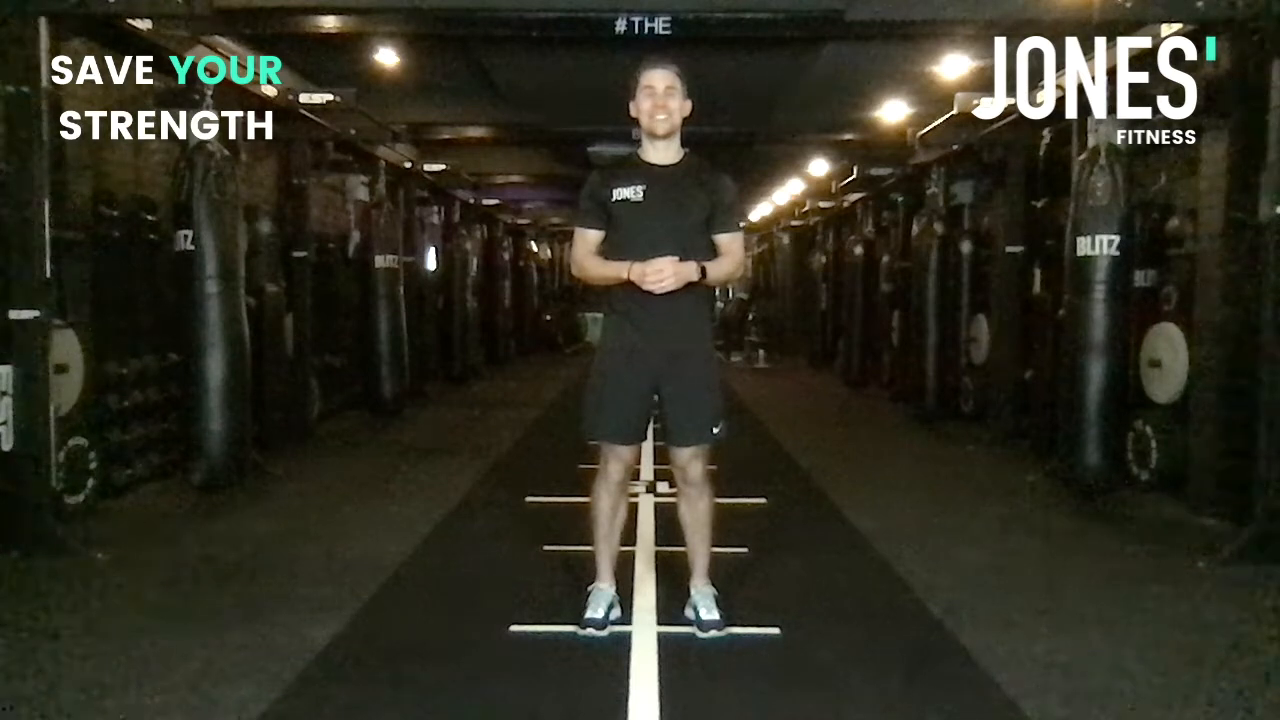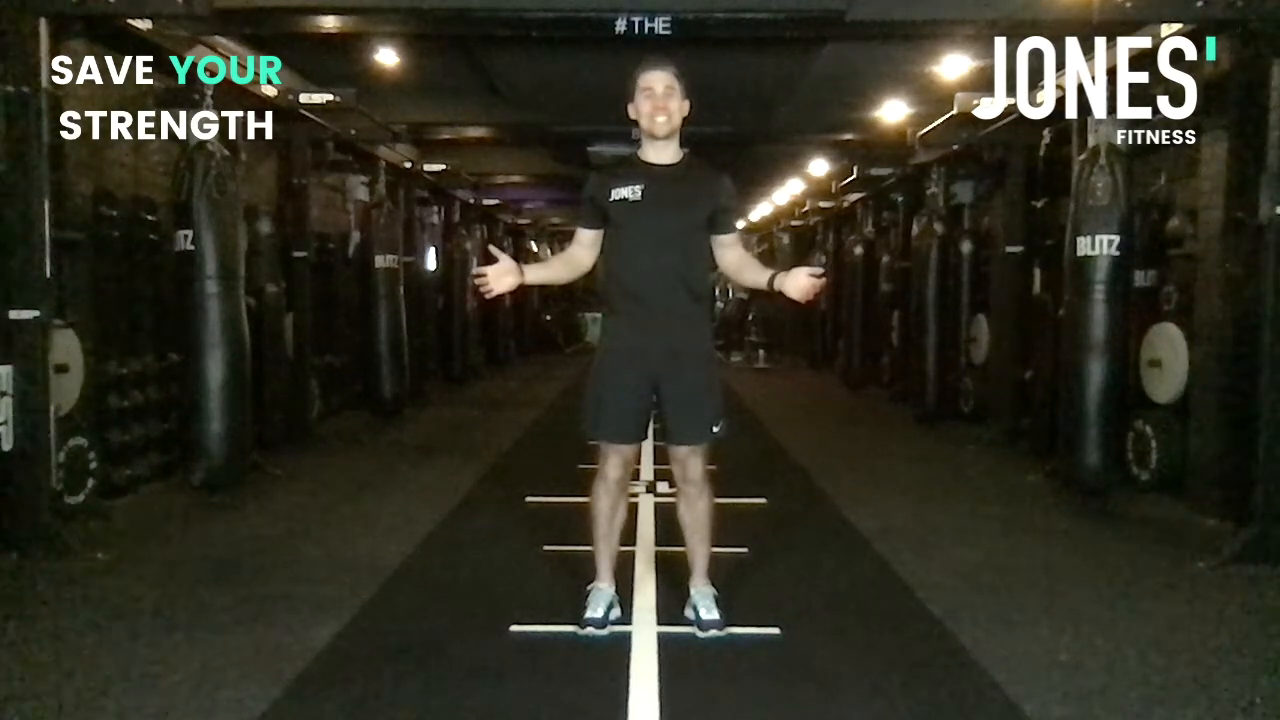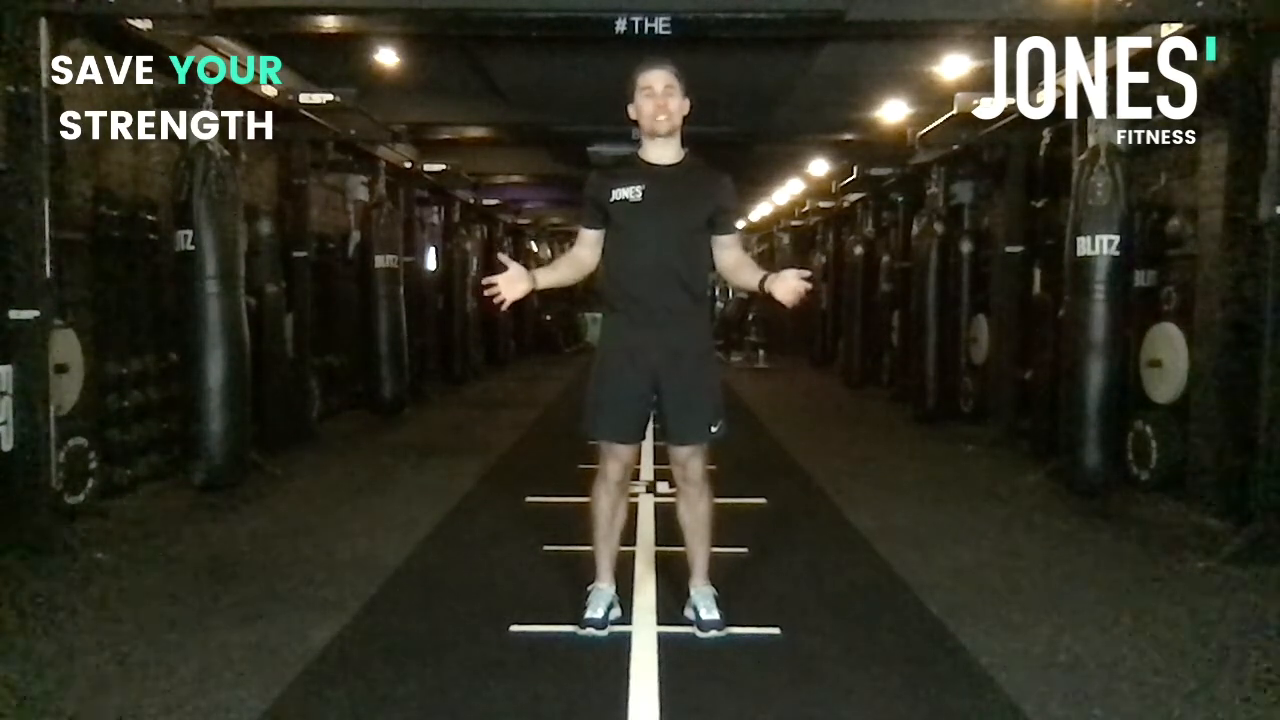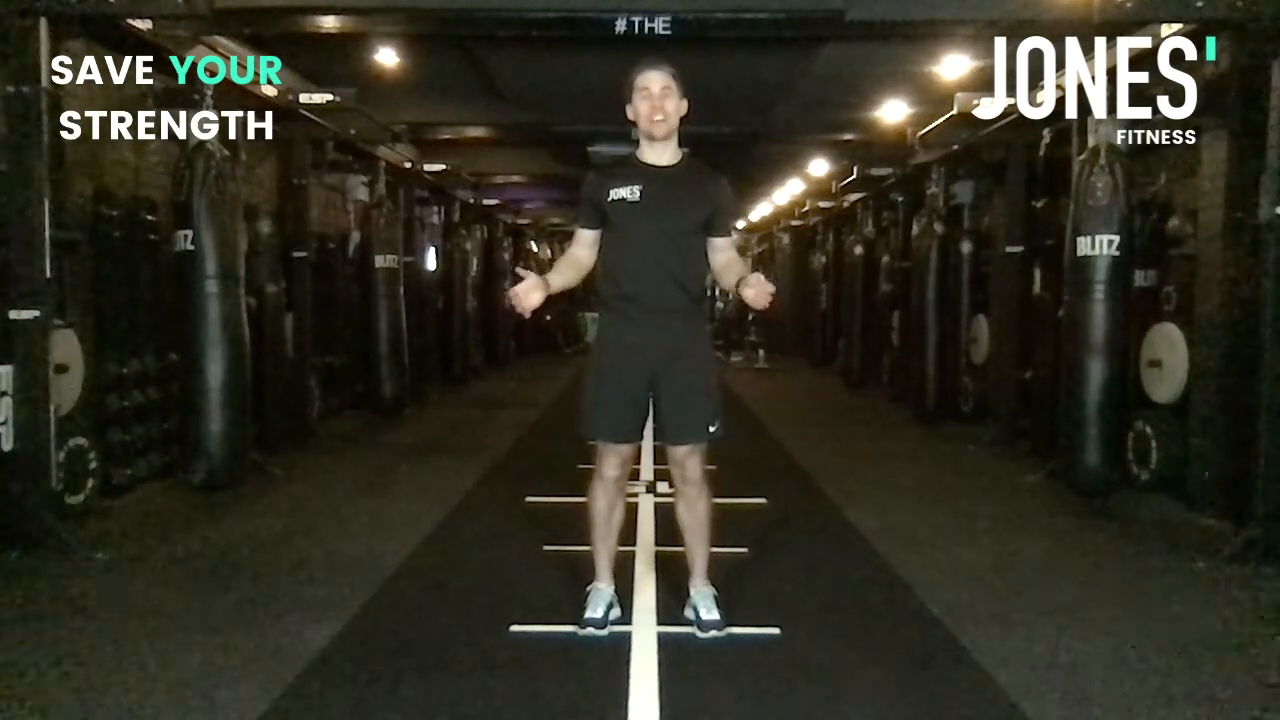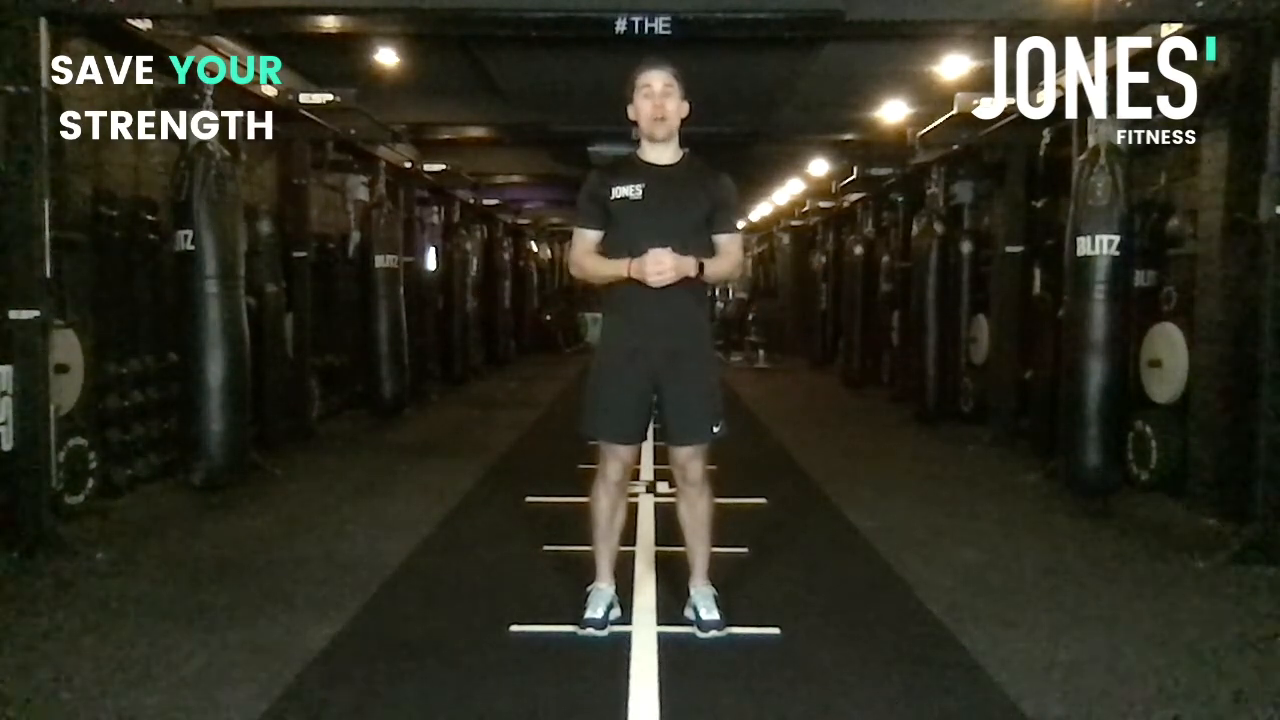
dt=1s
person 1, frame 1
left shoulder: (713, 182)
right shoulder: (606, 181)
left elbow: (735, 259)
right elbow: (581, 259)
left wrist: (696, 270)
right wrist: (631, 269)
left hip: (690, 348)
right hip: (624, 346)
left knee: (692, 469)
right knee: (614, 466)
left ankle: (701, 589)
right ankle: (604, 587)
person 1, frame 2
left shoulder: (712, 184)
right shoulder: (606, 182)
left elbow: (731, 257)
right elbow: (580, 256)
left wrist: (777, 279)
right wrist: (523, 272)
left hip: (689, 347)
right hip: (623, 346)
left knee: (692, 468)
right knee: (613, 466)
left ankle: (700, 589)
right ankle: (603, 587)
person 1, frame 3
left shoulder: (712, 184)
right shoulder: (607, 182)
left elbow: (730, 258)
right elbow: (584, 256)
left wrist: (769, 281)
right wrist: (533, 277)
left hip: (688, 345)
right hip: (623, 344)
left knee: (691, 468)
right knee: (614, 468)
left ankle: (701, 590)
right ankle: (604, 589)
person 1, frame 4
left shoulder: (710, 185)
right shoulder: (603, 181)
left elbow: (724, 257)
right elbow: (581, 253)
left wrist: (745, 280)
right wrist: (546, 282)
left hip: (686, 344)
right hip: (619, 343)
left knee: (689, 469)
right knee: (611, 467)
left ankle: (700, 589)
right ankle: (602, 588)
person 1, frame 5
left shoulder: (712, 183)
right shoulder: (606, 181)
left elbow: (733, 260)
right elbow: (580, 260)
left wrist: (689, 266)
right wrist: (633, 267)
left hip: (689, 346)
right hip: (624, 345)
left knee: (692, 469)
right knee: (614, 466)
left ankle: (701, 589)
right ankle: (603, 587)
